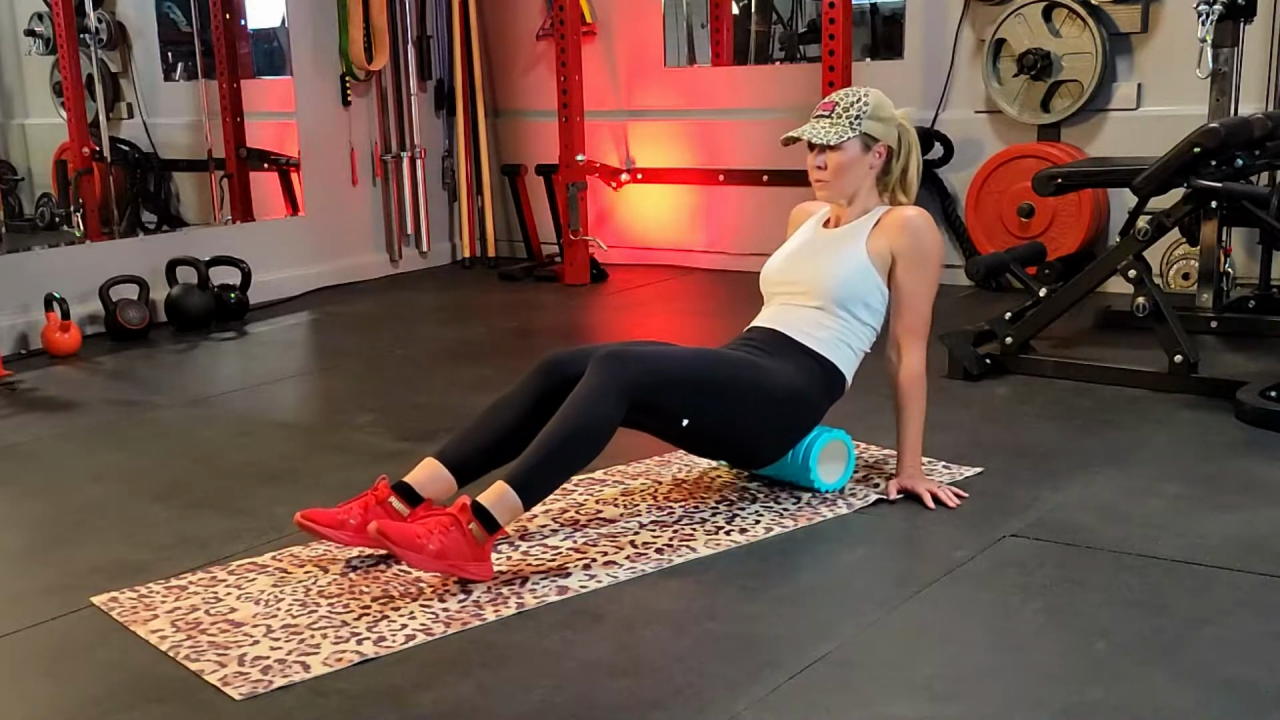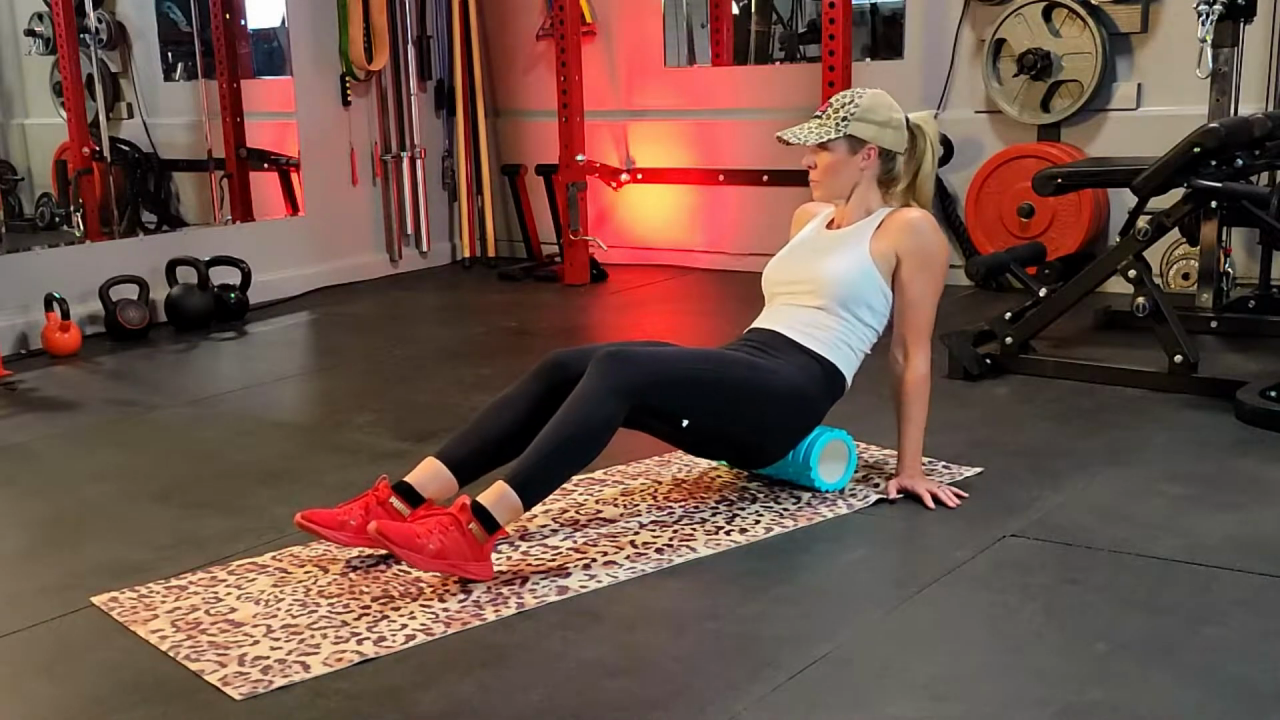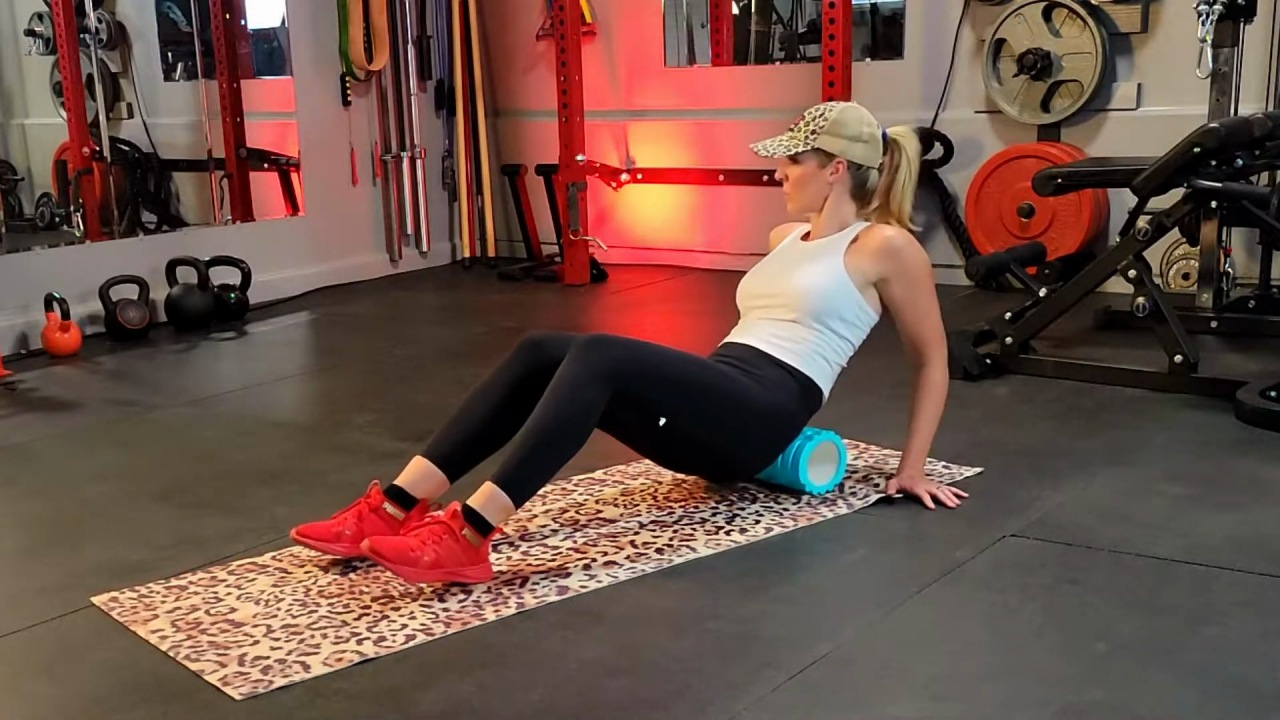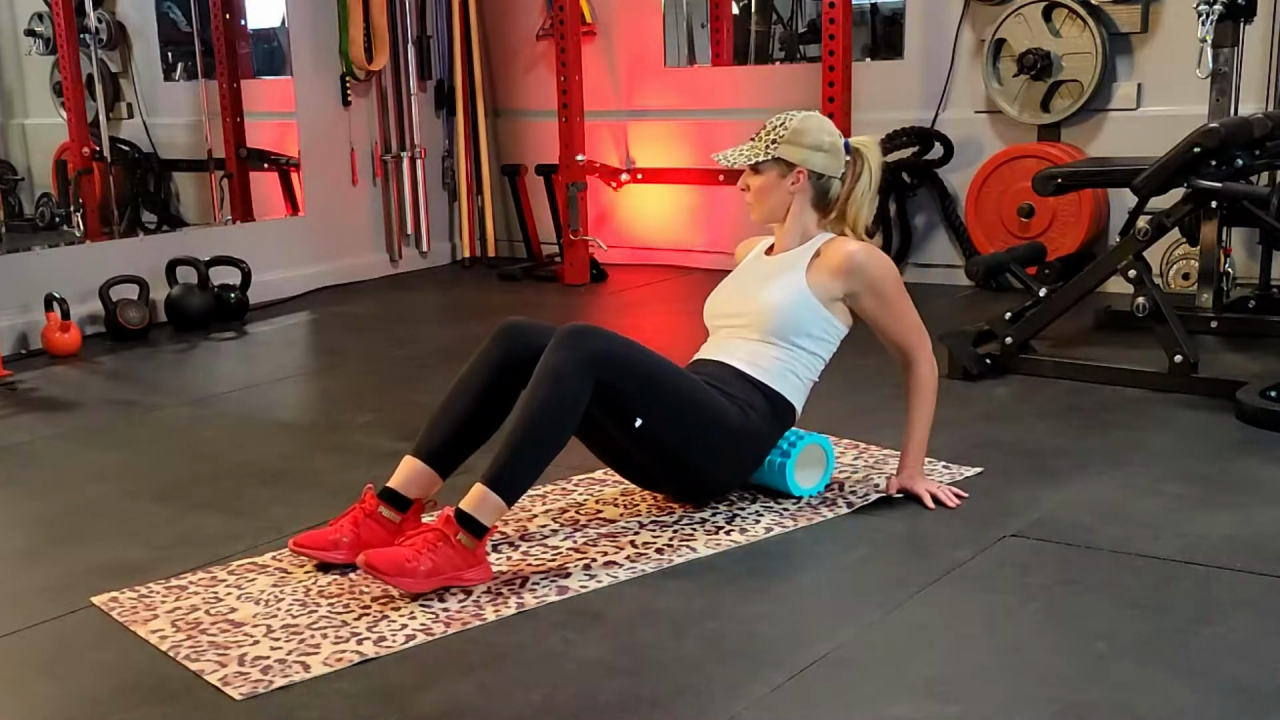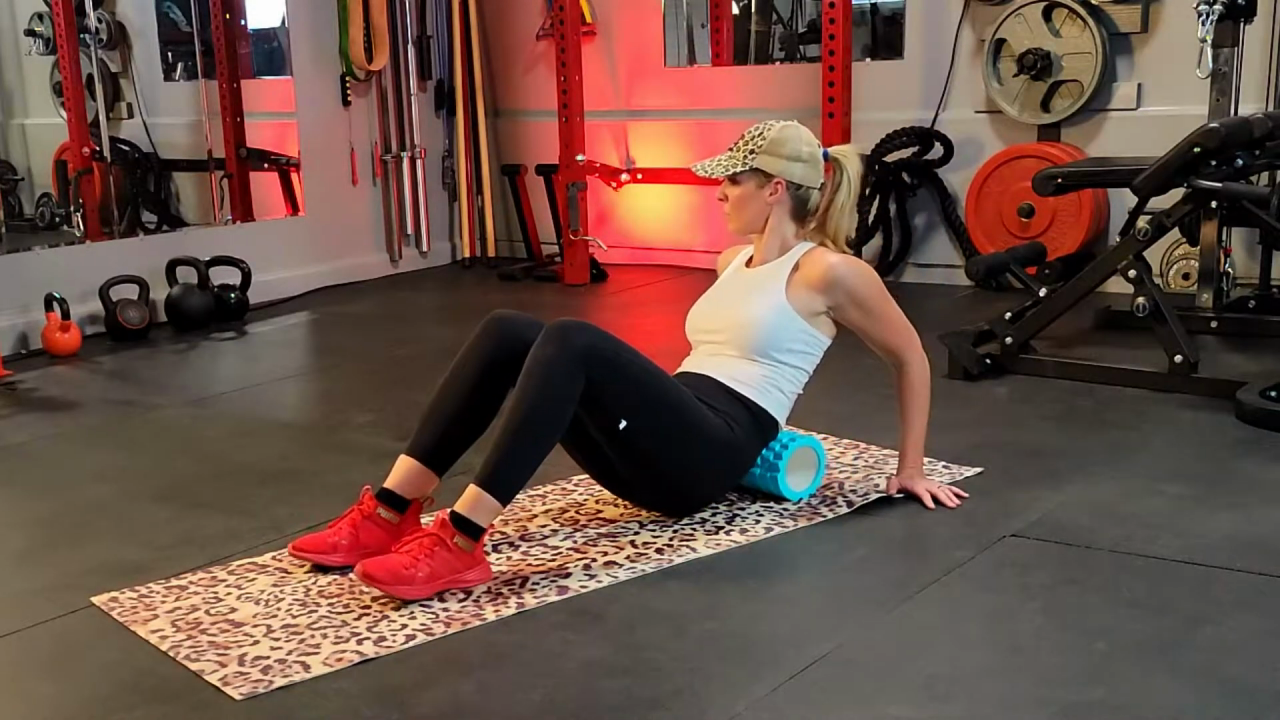
dt=0.4s
person 1, frame 1
left shoulder: (906, 227)
right shoulder: (806, 217)
left elbow: (909, 352)
left wrist: (911, 468)
left hip: (786, 397)
right hip: (736, 372)
left knee: (620, 371)
right knee: (559, 370)
left ankle: (473, 531)
right ankle: (400, 503)
person 1, frame 2
left shoulder: (910, 230)
right shoulder: (809, 219)
left elbow: (913, 355)
left wrist: (910, 467)
left hip: (786, 398)
right hip: (737, 372)
left knee: (619, 371)
right knee: (561, 370)
left ankle: (473, 531)
right ankle: (401, 503)
person 1, frame 3
left shoulder: (886, 247)
right shoulder: (786, 238)
left elbow: (932, 359)
left wrist: (913, 467)
left hip: (760, 416)
right hip: (713, 399)
left knee: (599, 355)
right knee: (539, 352)
left ankle: (466, 535)
right ankle: (395, 507)
person 1, frame 4
left shoulder: (848, 260)
right shoulder: (751, 252)
left elbow: (919, 359)
left wrist: (911, 468)
left hip: (730, 438)
right hip: (679, 425)
left knee: (581, 344)
right knee: (515, 339)
left ankle: (463, 541)
right ankle: (391, 513)
person 1, frame 5
left shoulder: (829, 271)
right shoulder: (733, 260)
left elbow: (910, 358)
left wrist: (911, 468)
left hip: (711, 452)
right hip: (659, 439)
left knee: (571, 340)
right knee: (504, 332)
left ankle: (459, 543)
right ankle: (389, 513)
